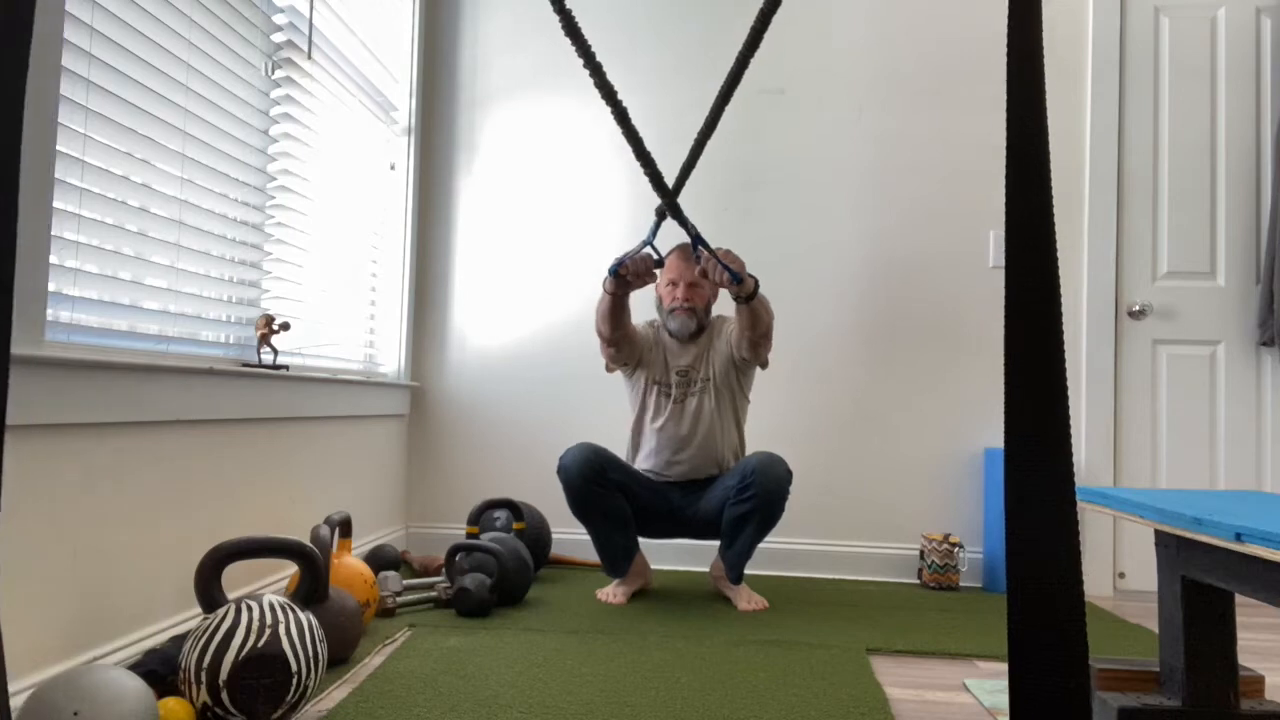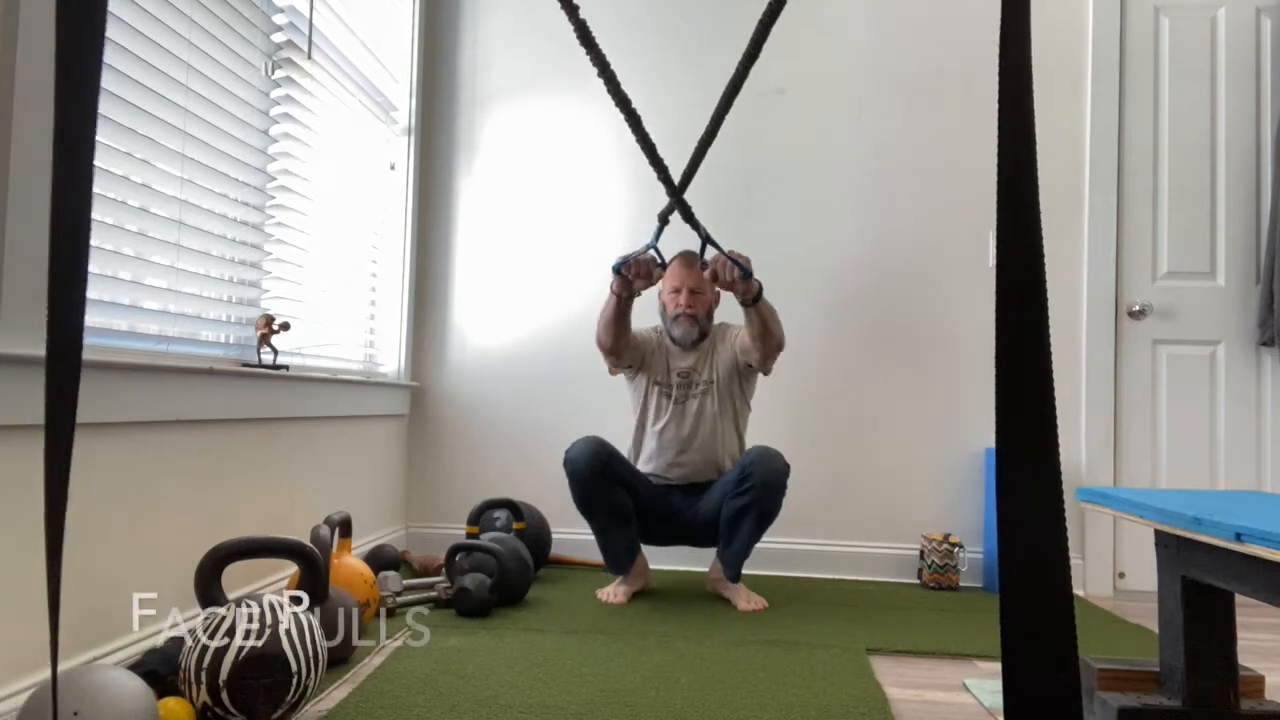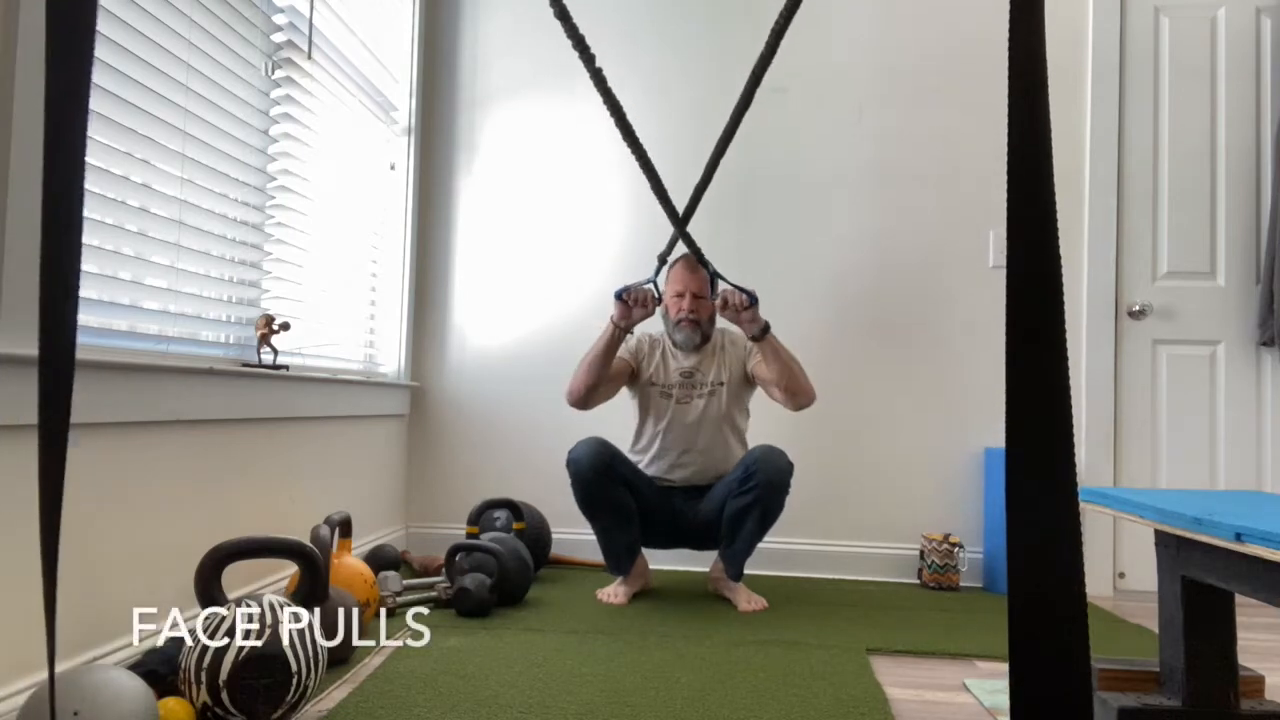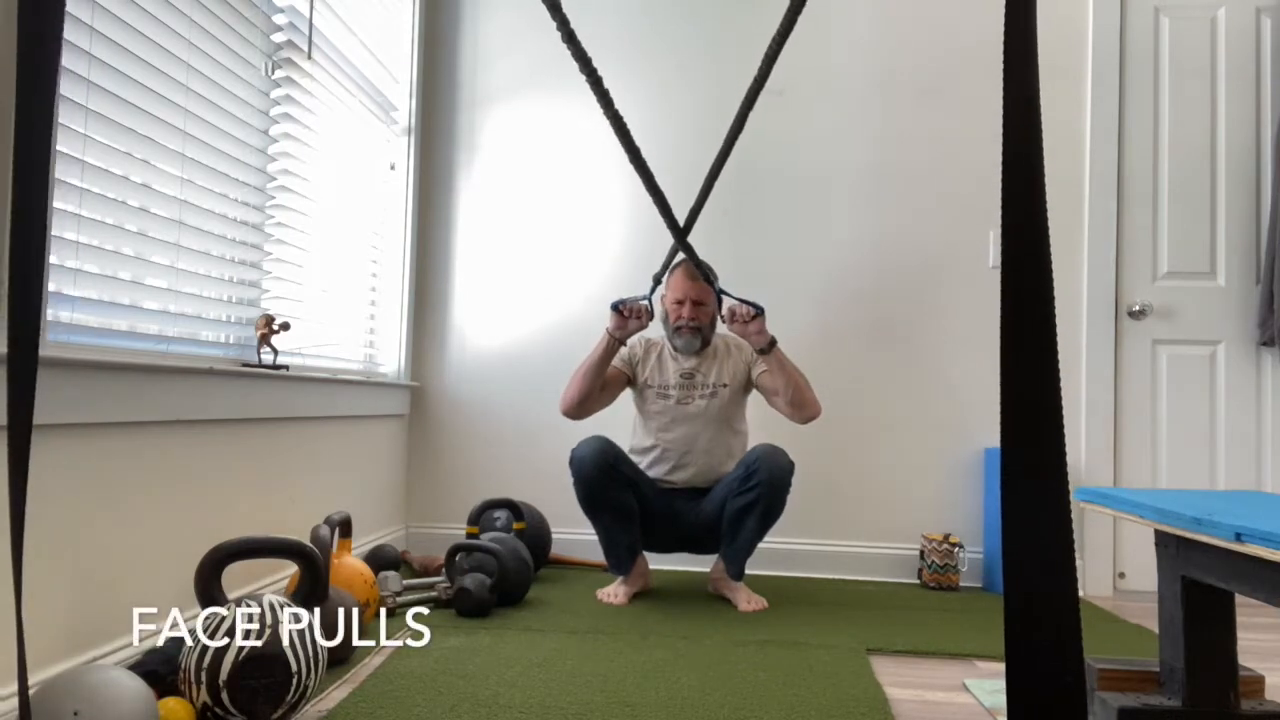
dt=0.5s
person 1, frame 1
left shoulder: (731, 337)
right shoulder: (641, 342)
left elbow: (760, 330)
right elbow: (610, 333)
left wrist: (745, 288)
right wrist: (616, 288)
left hip: (715, 496)
right hip: (649, 494)
left knee: (770, 472)
right knee: (578, 463)
left ankle: (729, 572)
right ankle: (628, 569)
person 1, frame 2
left shoulder: (732, 345)
right shoulder: (645, 346)
left elbow: (770, 347)
right elbow: (610, 342)
left wrist: (750, 293)
right wrist: (622, 291)
left hip: (713, 503)
right hip: (649, 500)
left knee: (768, 464)
right knee: (585, 454)
left ankle: (726, 574)
right ankle: (630, 570)
person 1, frame 3
left shoulder: (740, 349)
right shoulder: (641, 349)
left elbow: (800, 397)
right elbow: (579, 397)
left wrist: (757, 328)
right wrist: (618, 324)
left hip: (716, 505)
right hip: (650, 502)
left knee: (772, 463)
right knee: (587, 455)
left ankle: (728, 573)
right ankle: (630, 571)
person 1, frame 4
left shoulder: (741, 354)
right shoulder: (639, 353)
left elbow: (805, 410)
right elbow: (572, 407)
left wrist: (763, 342)
right wrist: (613, 337)
left hip: (717, 509)
right hip: (651, 506)
left knee: (773, 461)
right knee: (590, 455)
left ankle: (728, 573)
right ankle: (630, 571)
